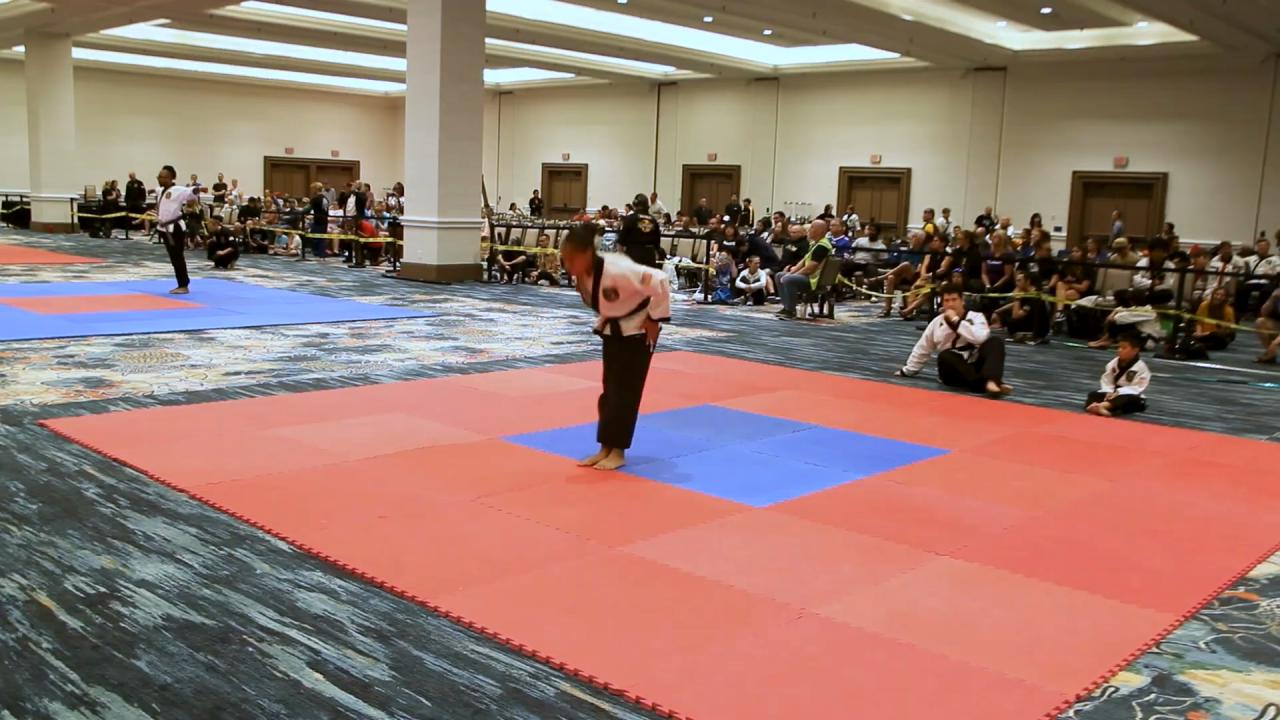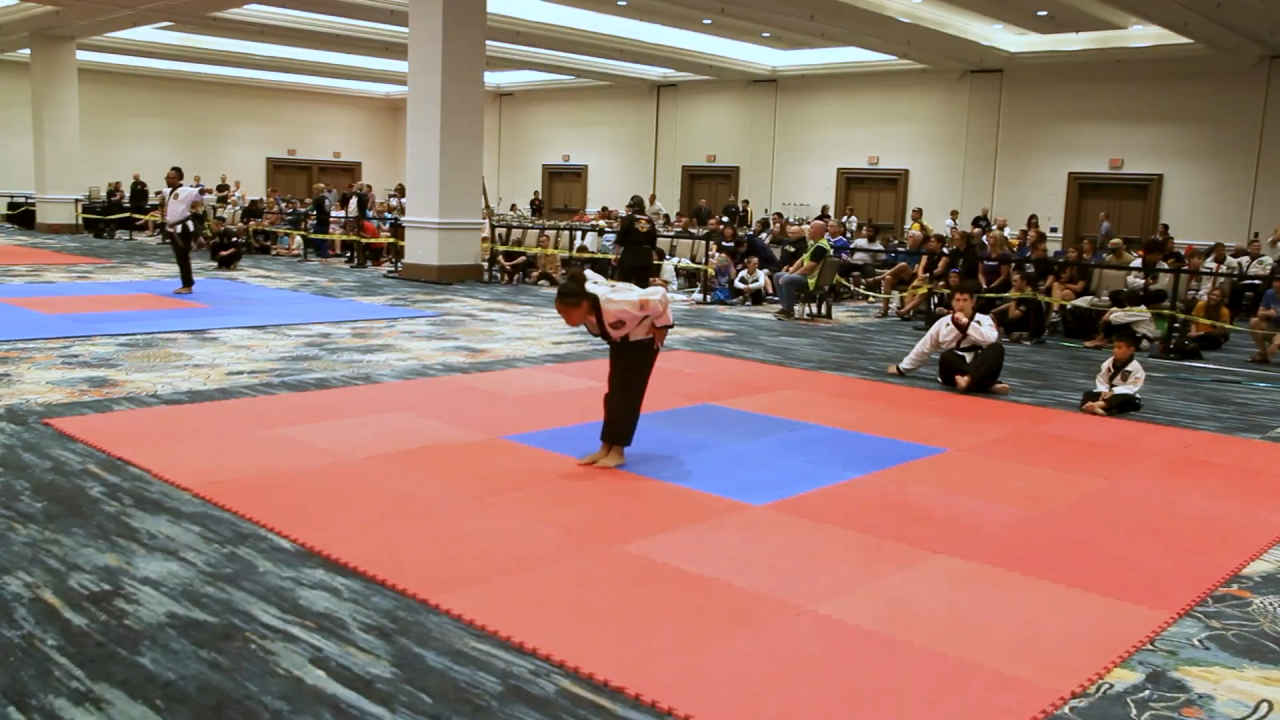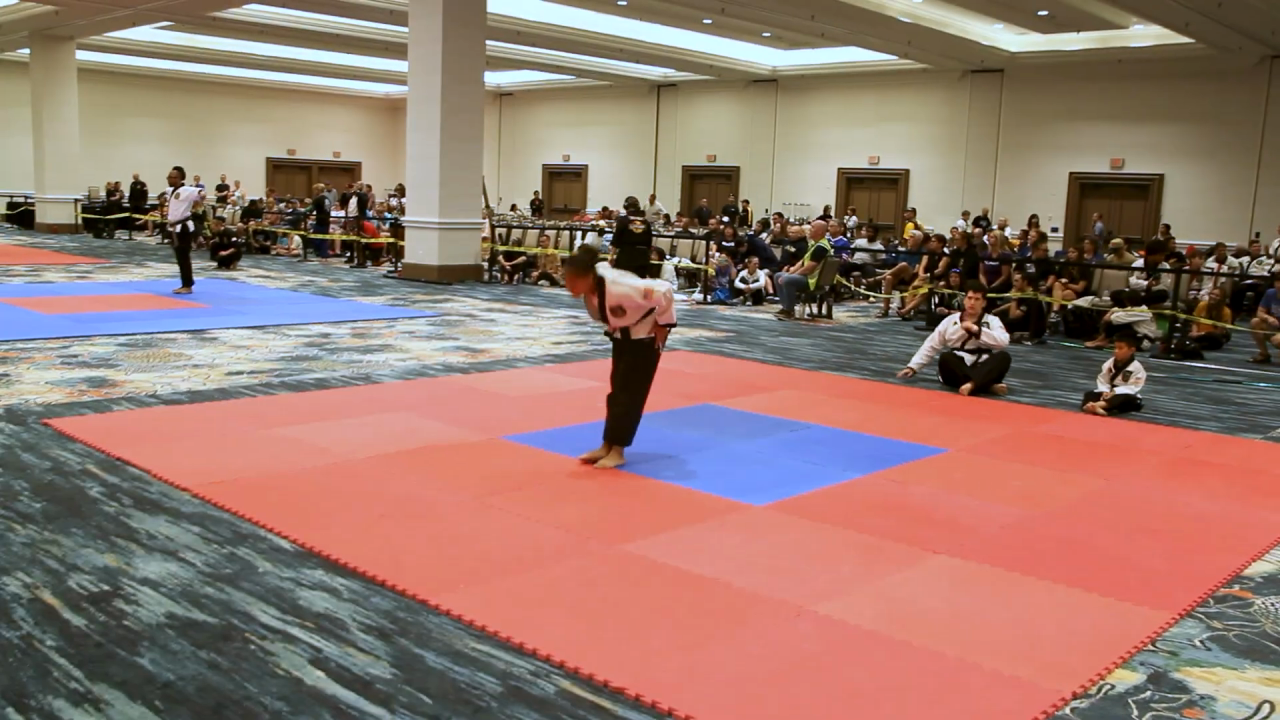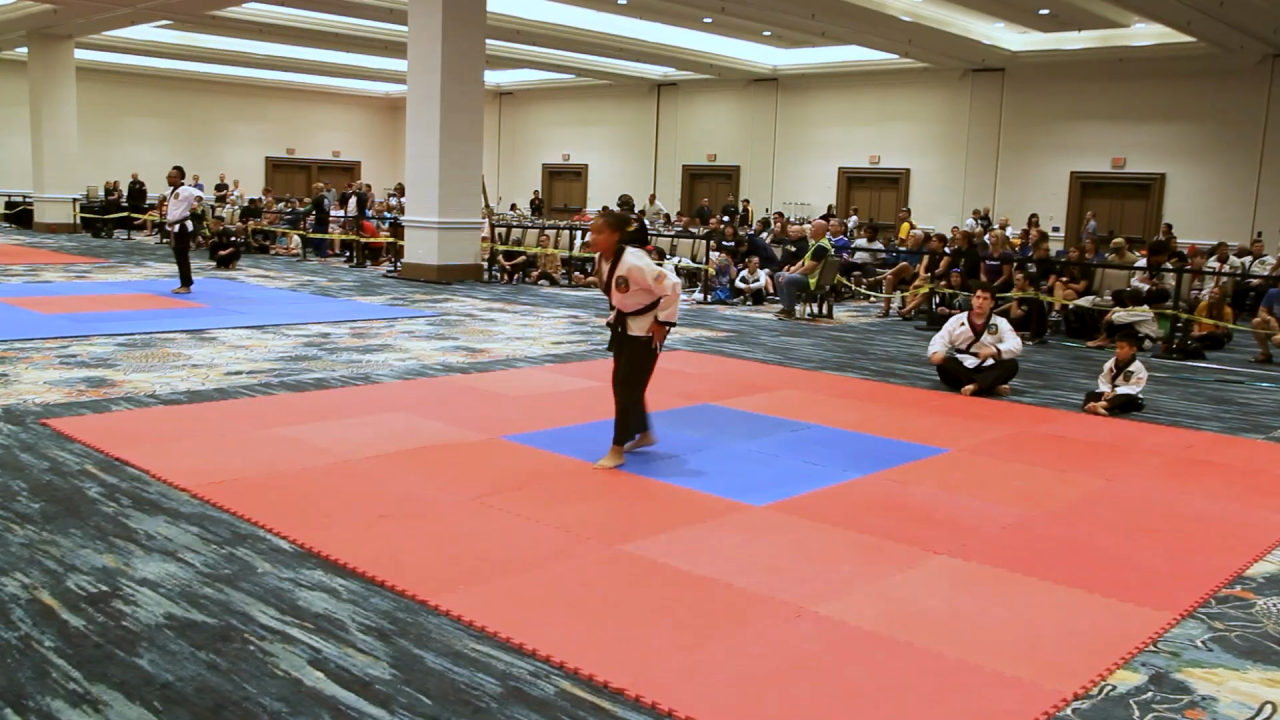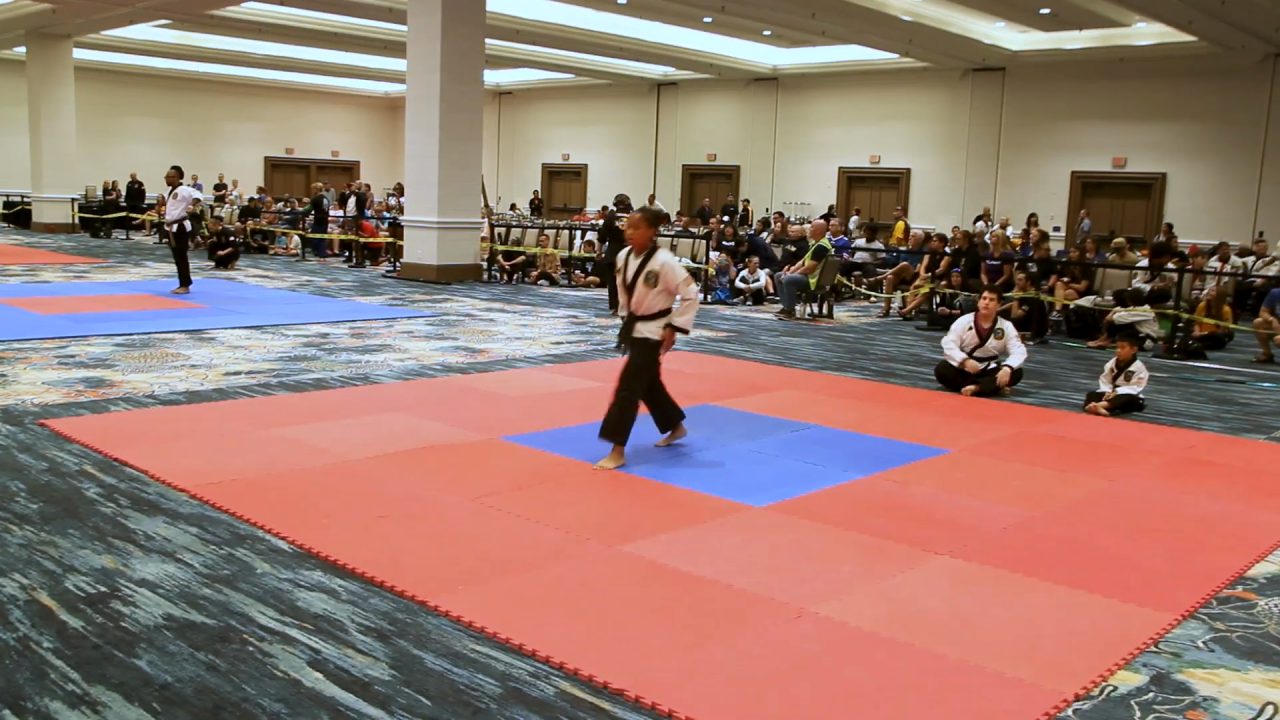
dt=0.2s
person 1, frame 1
left shoulder: (618, 270)
right shoulder: (582, 269)
left elbow: (660, 283)
left wrist: (655, 319)
right wrist: (603, 318)
left hip: (636, 329)
right hip: (612, 331)
left knee: (626, 389)
right knee: (610, 388)
left ankle: (617, 451)
right ankle: (606, 448)
person 1, frame 2
left shoulder: (614, 304)
right shoulder: (583, 295)
left elbow: (659, 296)
right elbow: (588, 276)
left wrist: (660, 326)
left hip: (643, 334)
right hip: (619, 336)
left knee: (628, 390)
right knee: (615, 388)
left ankle: (617, 450)
right ankle: (607, 446)
person 1, frame 3
left shoulder: (620, 289)
right shoulder: (591, 284)
left elbow: (664, 292)
left wrist: (663, 323)
left hip: (645, 332)
right hip: (623, 332)
left knee: (631, 389)
right knee: (618, 387)
left ankle: (617, 449)
right ankle: (607, 445)
person 1, frame 4
left shoulder: (635, 263)
right shoulder: (602, 258)
left elbow: (671, 286)
left wrist: (662, 321)
left hip: (645, 328)
right hip: (625, 324)
left knee: (627, 384)
right knee: (624, 381)
left ankle: (617, 451)
right ankle: (641, 432)
person 1, frame 5
left shoulder: (664, 262)
right shoulder: (624, 257)
left elbow: (690, 295)
left wrist: (675, 328)
right wrist: (626, 319)
left hip: (654, 331)
right hip: (635, 328)
left knee: (629, 385)
right knee: (647, 383)
left ankle: (617, 451)
right ankle: (676, 427)
